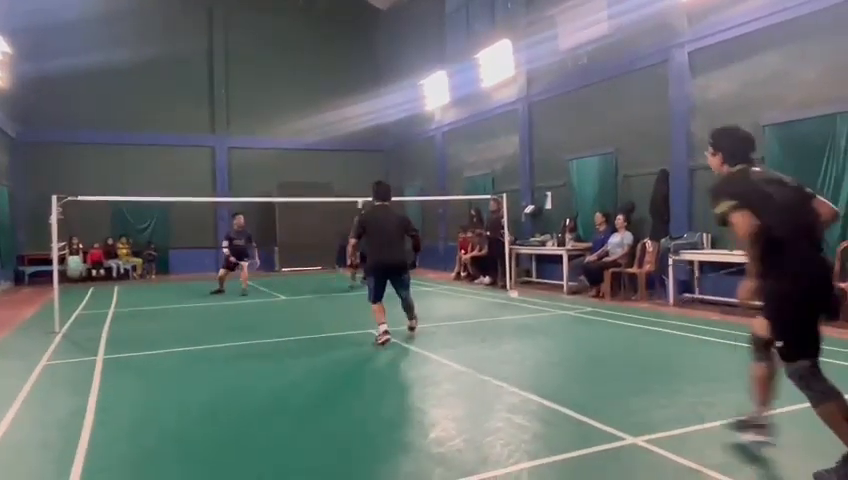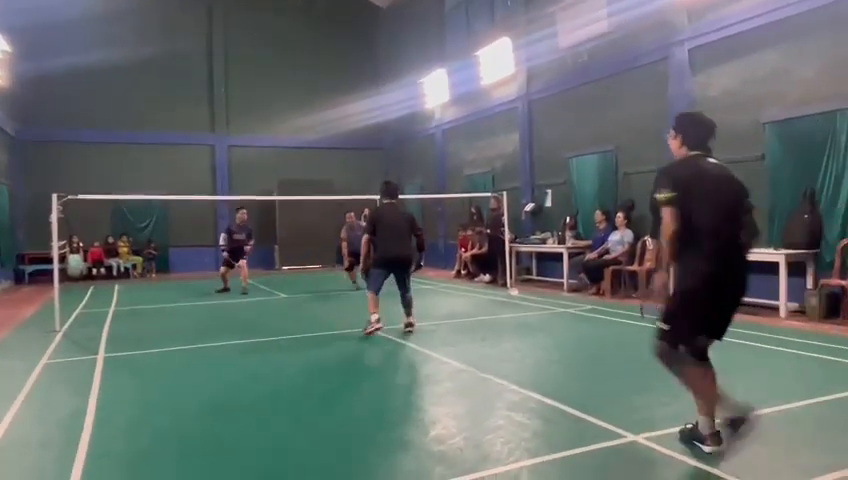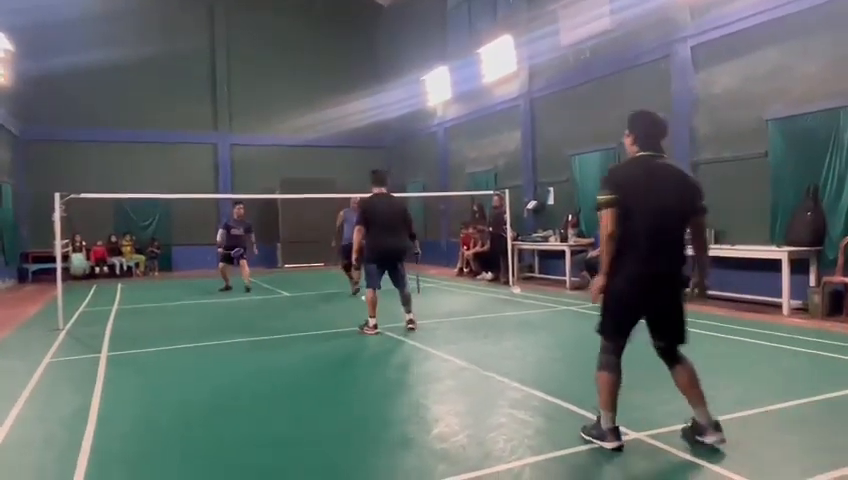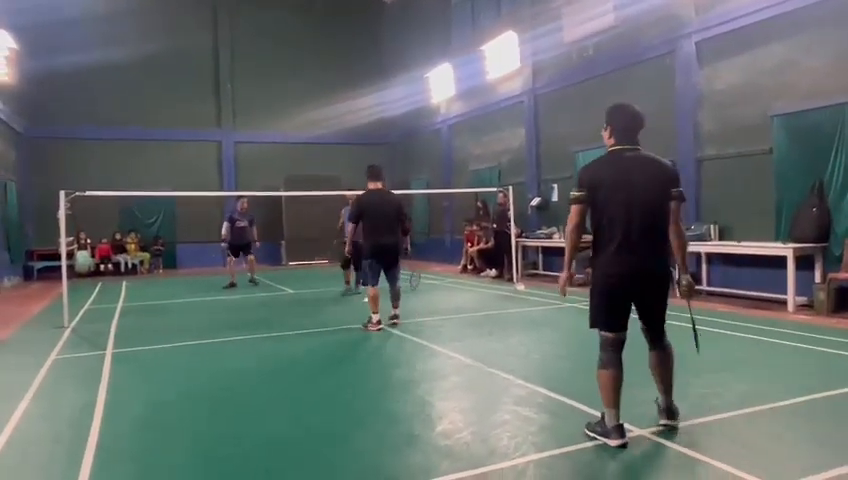
dt=0.3s
person 1, frame 1
left shoulder: (724, 187)
right shoulder: (776, 178)
left elbow: (747, 228)
left wrist: (754, 277)
left hip: (788, 281)
right hip: (812, 273)
left knee: (801, 370)
right knee: (760, 337)
right ankle: (758, 419)
person 1, frame 2
left shoulder: (673, 173)
right shoulder: (728, 177)
left elbow: (670, 229)
right elbow: (750, 231)
left wrist: (664, 270)
left hip: (697, 275)
right hip: (731, 276)
left knee: (668, 347)
right knee: (695, 349)
left ankle: (731, 410)
right ankle: (708, 430)
person 1, frame 3
left shoulder: (619, 175)
right shoulder: (685, 180)
left elbow: (609, 230)
right elbow: (699, 234)
left wrist: (603, 273)
right wrist: (700, 273)
left hip: (628, 277)
right hip: (669, 278)
left knee: (611, 350)
right knee: (670, 351)
left ankle: (607, 428)
right ankle: (706, 424)
person 1, frame 4
left shoulder: (591, 172)
right shoulder: (664, 170)
left elbow: (574, 225)
right elbow: (674, 225)
left wrist: (567, 267)
right wrist: (683, 270)
left hip: (610, 271)
right hip: (654, 270)
left knee: (610, 345)
right knee: (657, 336)
left ankle: (611, 425)
right ankle: (666, 406)
person 2, frame 1
left shoulder: (366, 217)
right shoulder: (400, 217)
left elbow: (353, 242)
right elbow: (416, 238)
right wrist: (415, 258)
left hip: (376, 264)
right hip: (399, 263)
left knee: (376, 301)
right knee: (405, 295)
left ankle: (383, 330)
right ankle: (412, 324)
person 2, frame 2
left shoulder: (376, 213)
right shoulder: (407, 215)
left elbow: (367, 239)
right elbow: (420, 238)
left wrist: (363, 261)
right wrist: (420, 258)
left hip: (382, 258)
right hip: (404, 258)
left knee: (372, 290)
right knee: (405, 291)
left ankle: (375, 319)
right ankle: (409, 321)
person 2, frame 3
left shoulder: (366, 203)
right shoulder: (399, 203)
left elbow: (359, 229)
right elbow: (409, 228)
left wrist: (355, 252)
right wrist: (416, 246)
left hip: (375, 252)
right hip: (397, 251)
left knee: (371, 287)
right knee: (402, 286)
left ankle: (372, 323)
right ankle: (410, 318)
person 2, frame 4
left shoulder: (362, 199)
right shoulder: (394, 198)
left elbow: (352, 225)
right elbow: (404, 224)
left wrist: (348, 244)
right wrist: (407, 243)
left hip: (372, 247)
right hip: (393, 247)
left knee: (371, 284)
right knee: (394, 282)
left ankle: (375, 319)
right ankle: (395, 314)
